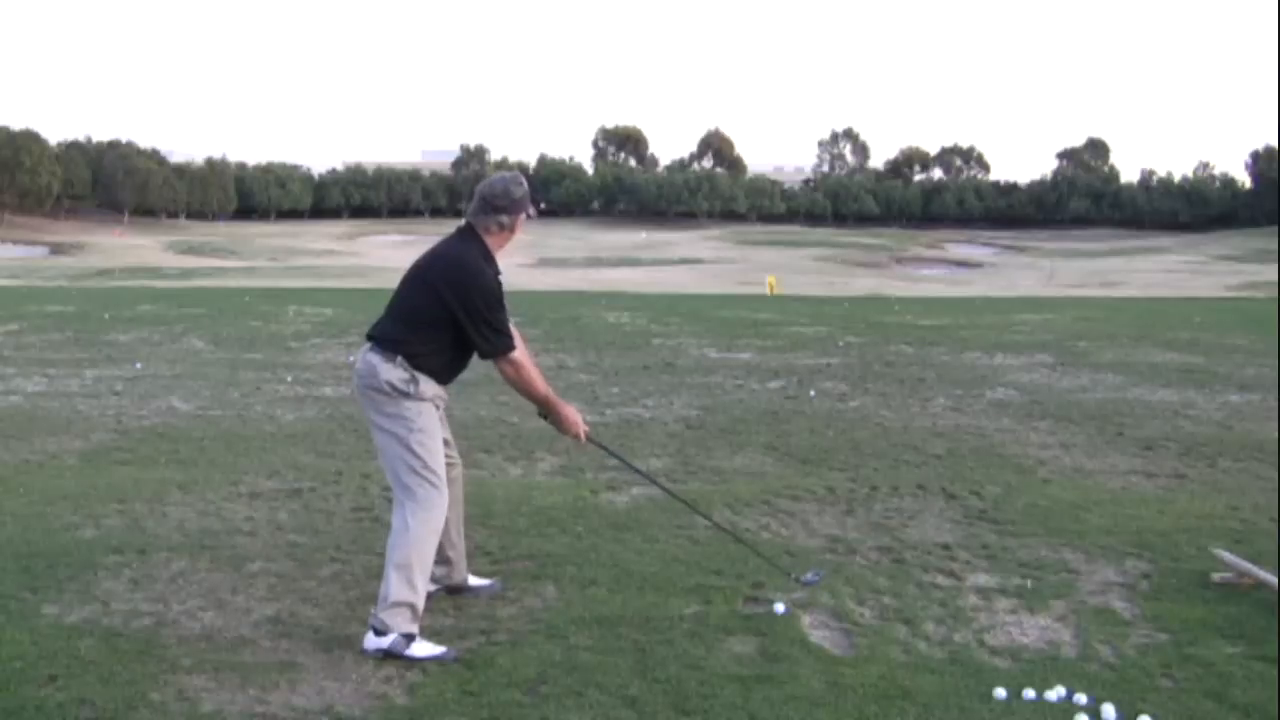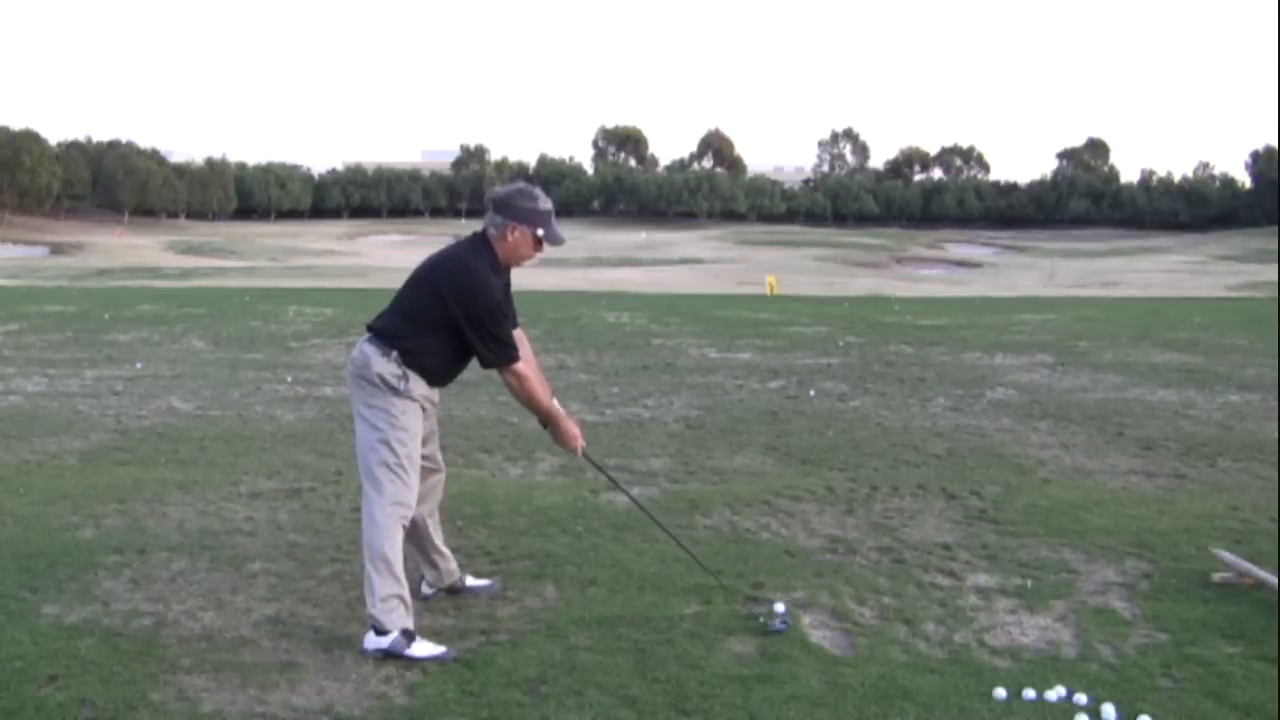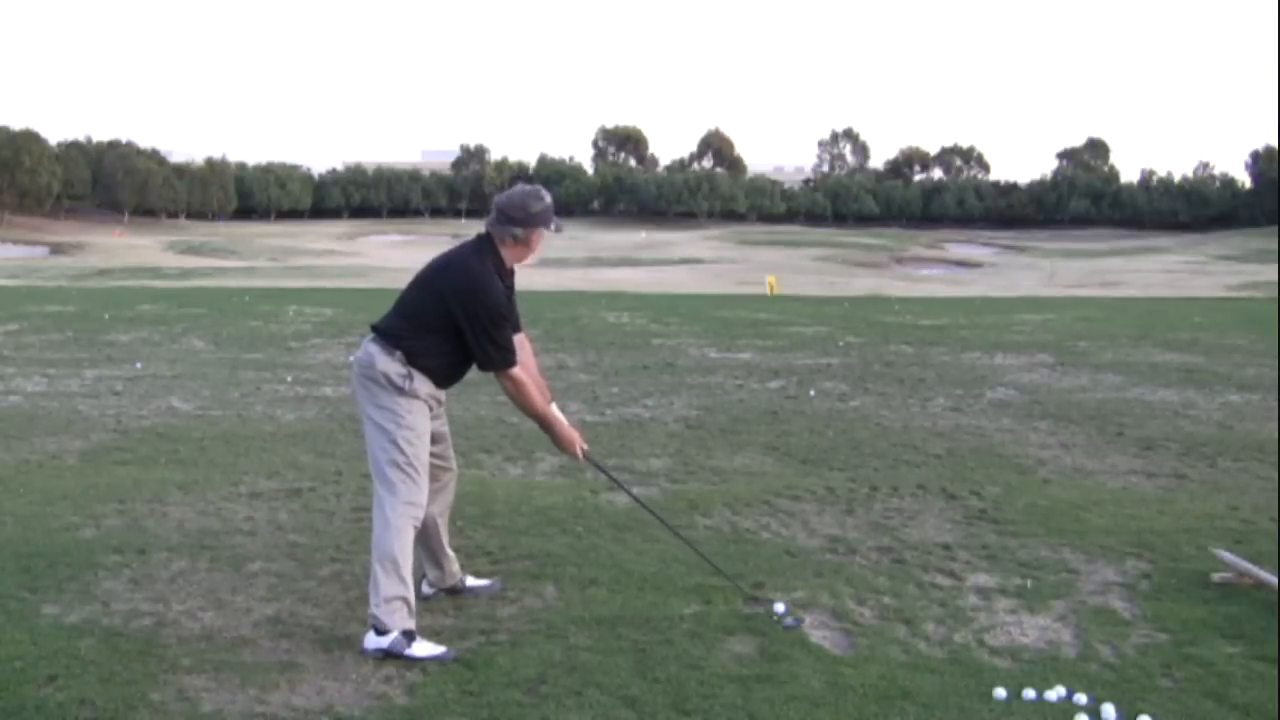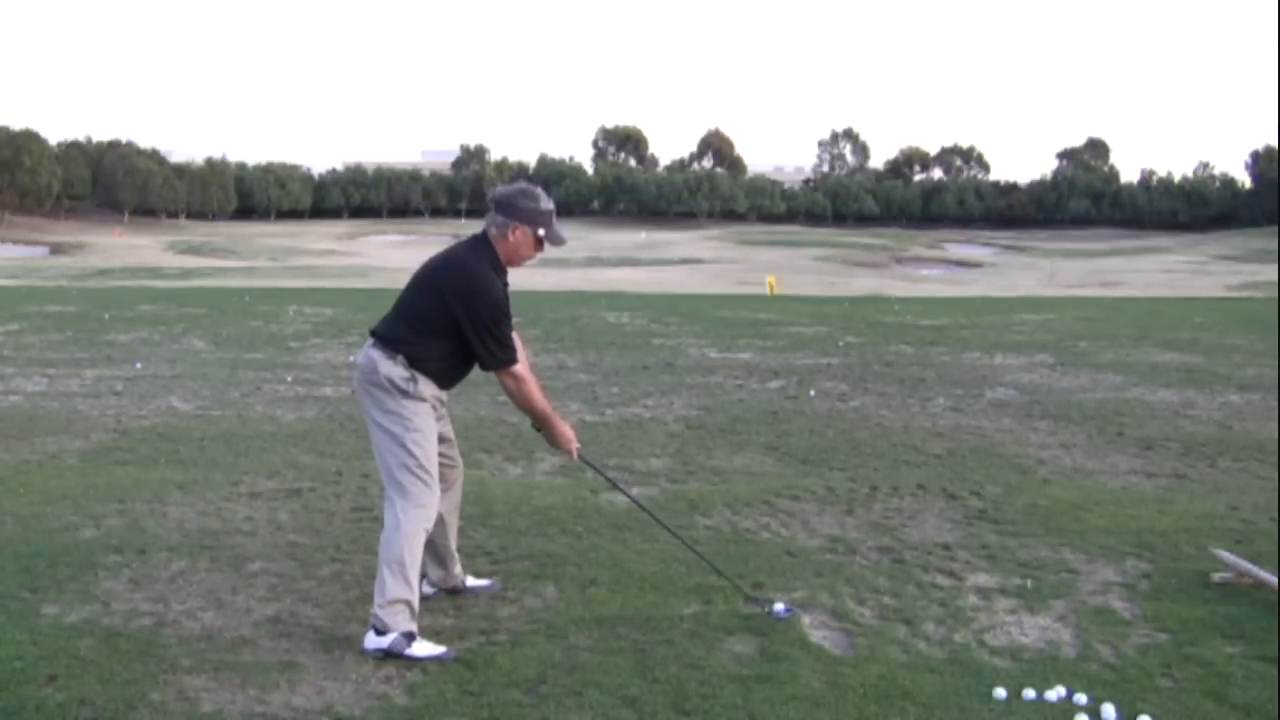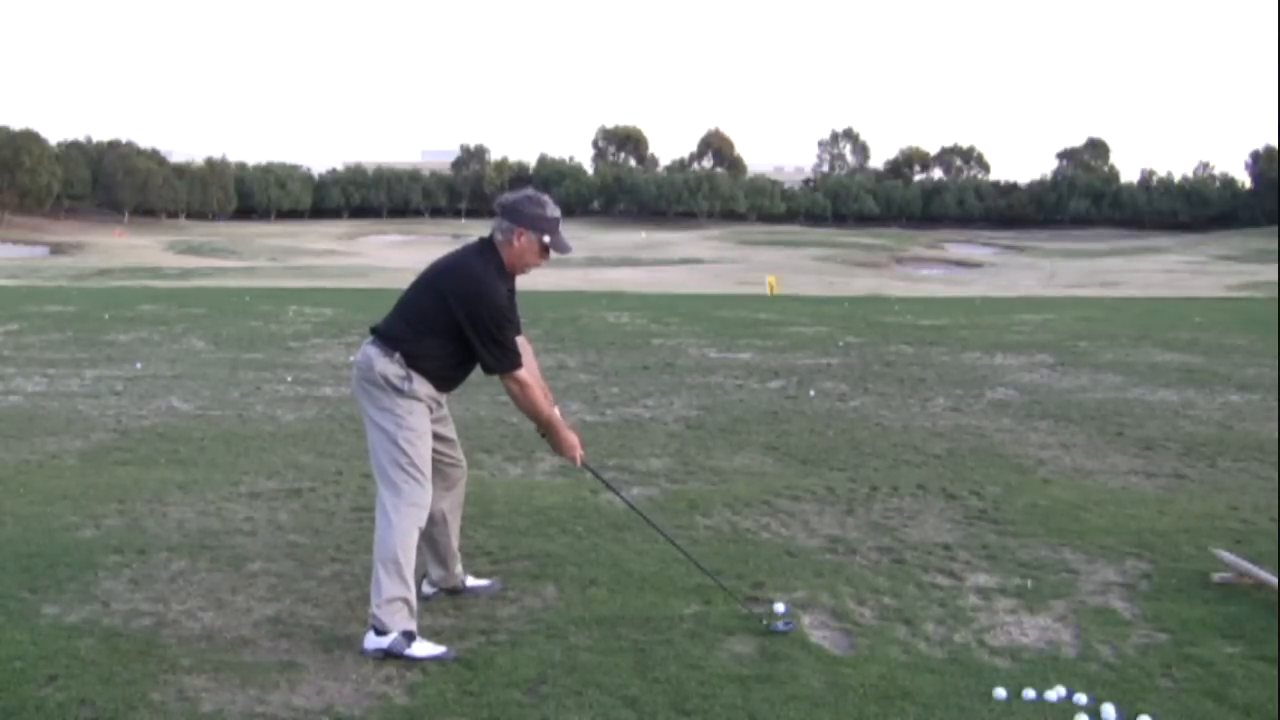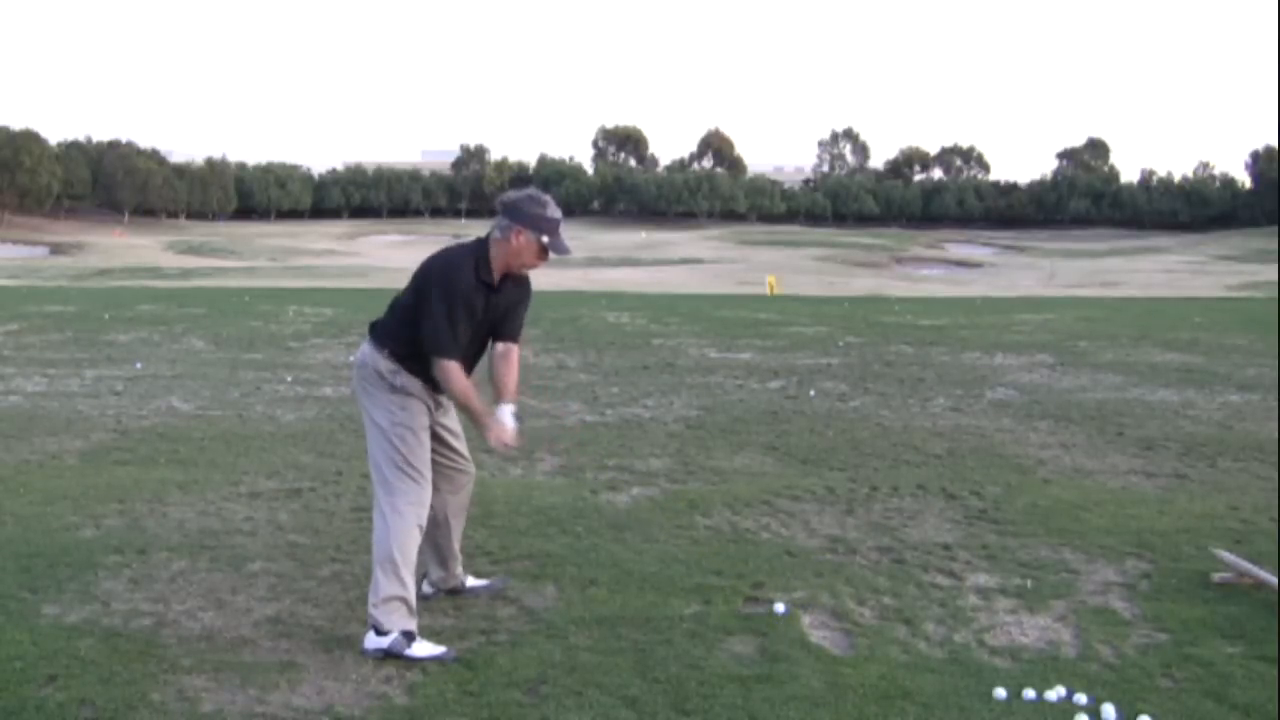
dt=0.7s
person 1, frame 1
left shoulder: (469, 255)
right shoulder: (468, 271)
left elbow: (508, 335)
right elbow: (508, 360)
left wrist: (549, 397)
right wrist: (556, 410)
left hip: (412, 378)
right hip: (397, 381)
left knee: (445, 477)
right knee: (424, 499)
left ankle: (447, 573)
right ankle: (391, 629)
person 1, frame 2
left shoulder: (485, 262)
right shoulder: (473, 277)
left elbow: (517, 339)
right elbow: (512, 370)
left wrist: (554, 405)
right wrist: (556, 421)
left hip: (411, 376)
right hip: (389, 376)
left knee: (426, 480)
right knee: (392, 497)
left ankle: (441, 576)
right ankle: (387, 629)
person 1, frame 3
left shoulder: (490, 266)
right shoulder: (477, 281)
left elbow: (518, 342)
right elbow: (509, 376)
left wrist: (554, 409)
right wrist: (554, 429)
left hip: (414, 376)
right hip: (394, 376)
left knee: (438, 476)
right knee: (404, 496)
left ankle: (441, 576)
right ankle: (389, 628)
person 1, frame 4
left shoulder: (481, 262)
right shoulder: (476, 279)
left elbow: (512, 344)
right elbow: (509, 373)
left wrist: (544, 410)
right wrist: (552, 424)
left hip: (413, 378)
right hip: (397, 380)
left knee: (445, 474)
right knee: (416, 497)
left ankle: (442, 576)
right ankle: (390, 629)
person 1, frame 5
left shoulder: (493, 269)
right shoulder: (479, 283)
left elbow: (519, 345)
right elbow: (514, 377)
left wrist: (554, 412)
right wrist: (555, 432)
left hip: (417, 379)
right hip: (394, 378)
left knee: (448, 474)
right knee: (408, 495)
left ankle: (443, 575)
right ankle: (388, 628)
person 1, frame 6
left shoulder: (516, 285)
right shoulder: (453, 272)
left elbow: (505, 352)
right elbow: (445, 363)
left wrist: (506, 411)
right wrist: (484, 421)
left hip: (427, 384)
right hip: (392, 376)
left knee: (455, 478)
right knee: (407, 496)
left ankle: (443, 576)
right ankle: (388, 628)
